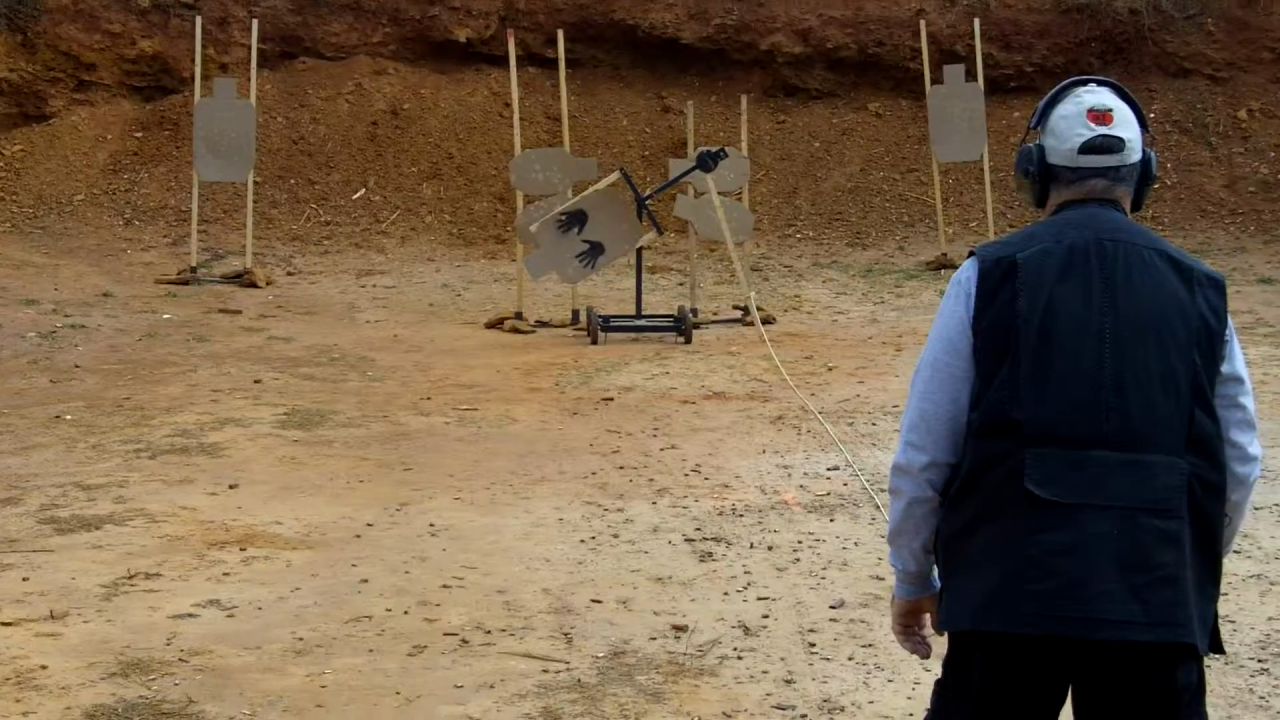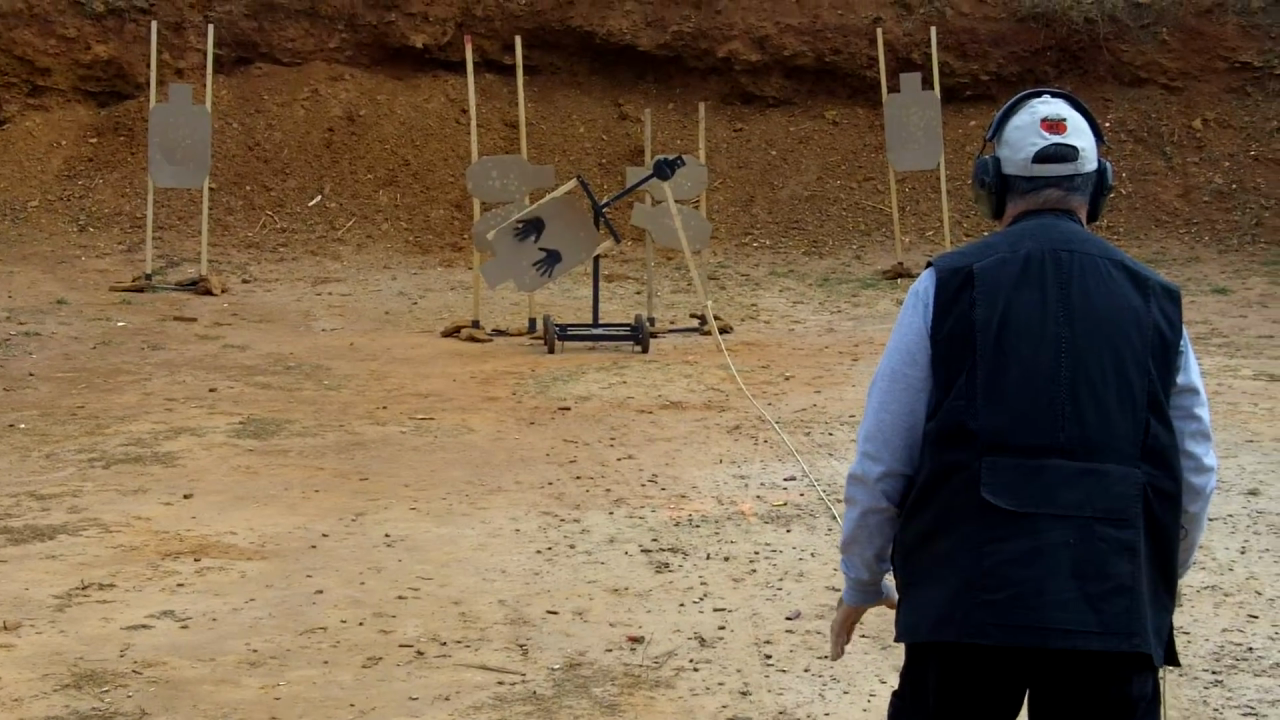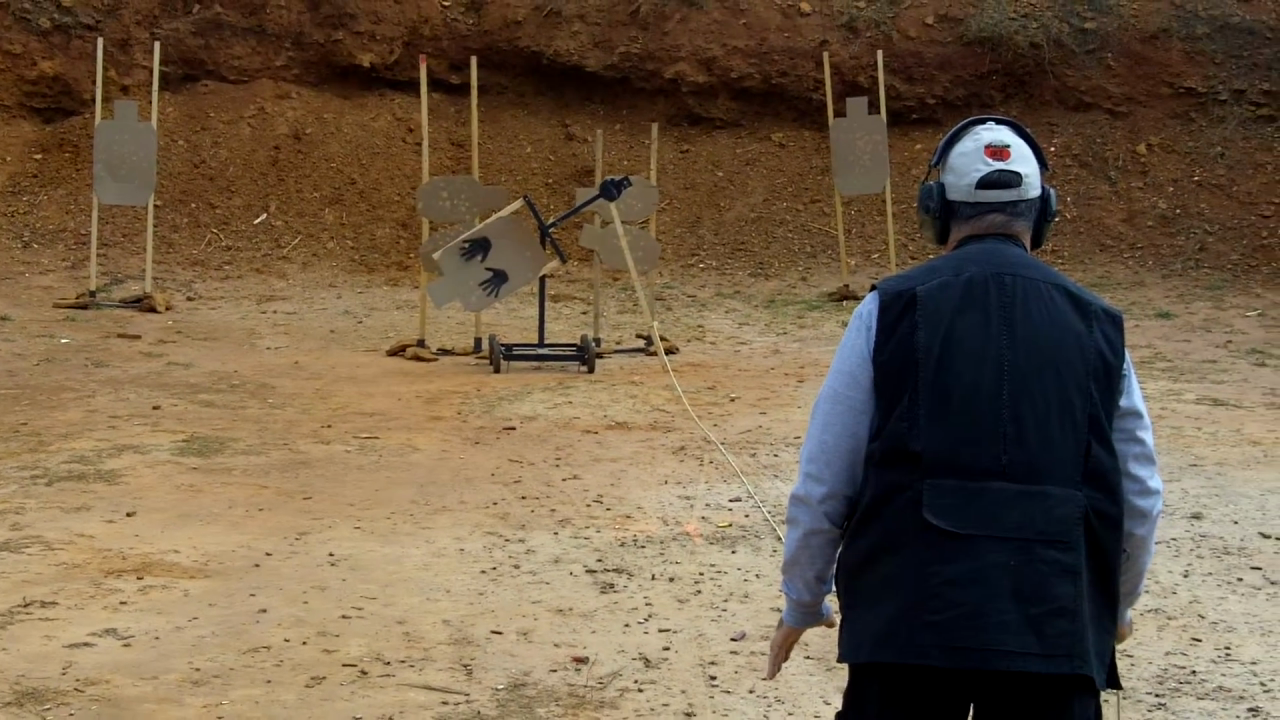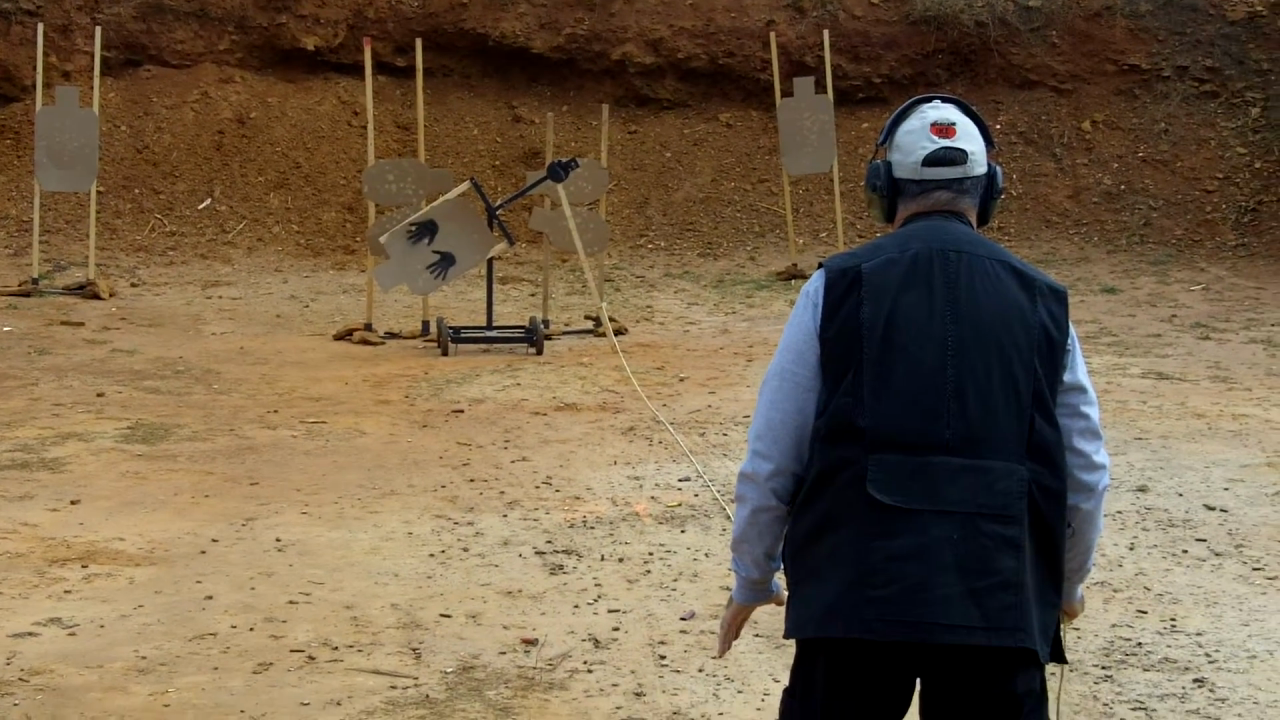
dt=1s
person 1, frame 1
left shoulder: (991, 275)
right shoulder: (1200, 289)
left elbow: (924, 453)
right elbow: (1239, 464)
left wrist: (913, 577)
right wrist: (1192, 574)
left hip: (1008, 592)
right hip: (1157, 600)
person 1, frame 2
left shoulder: (948, 286)
right shoulder: (1156, 301)
left elbow: (881, 462)
right elbow: (1194, 474)
left wrist: (862, 580)
right wrist: (1157, 583)
left hip: (966, 599)
right hip: (1112, 607)
person 1, frame 3
left shoulder: (892, 309)
right shoulder: (1097, 325)
left elbow: (823, 484)
right elbow: (1139, 497)
left wrist: (802, 601)
right wrist: (1114, 605)
left hip: (908, 620)
right hip: (1054, 626)
person 1, frame 4
left shoulder: (839, 285)
right shoulder: (1042, 300)
left elbow: (771, 459)
right elbow: (1084, 472)
left wrist: (752, 578)
right wrist: (1066, 582)
left hip: (856, 590)
right hip: (998, 596)
